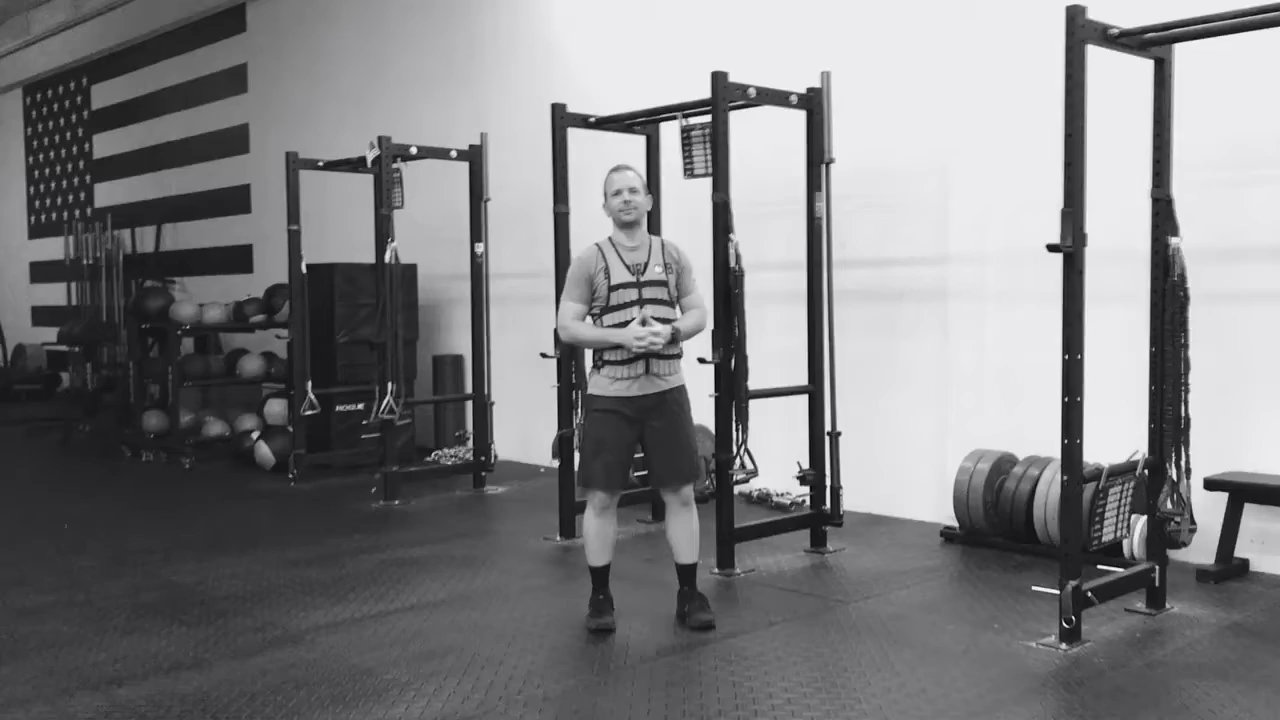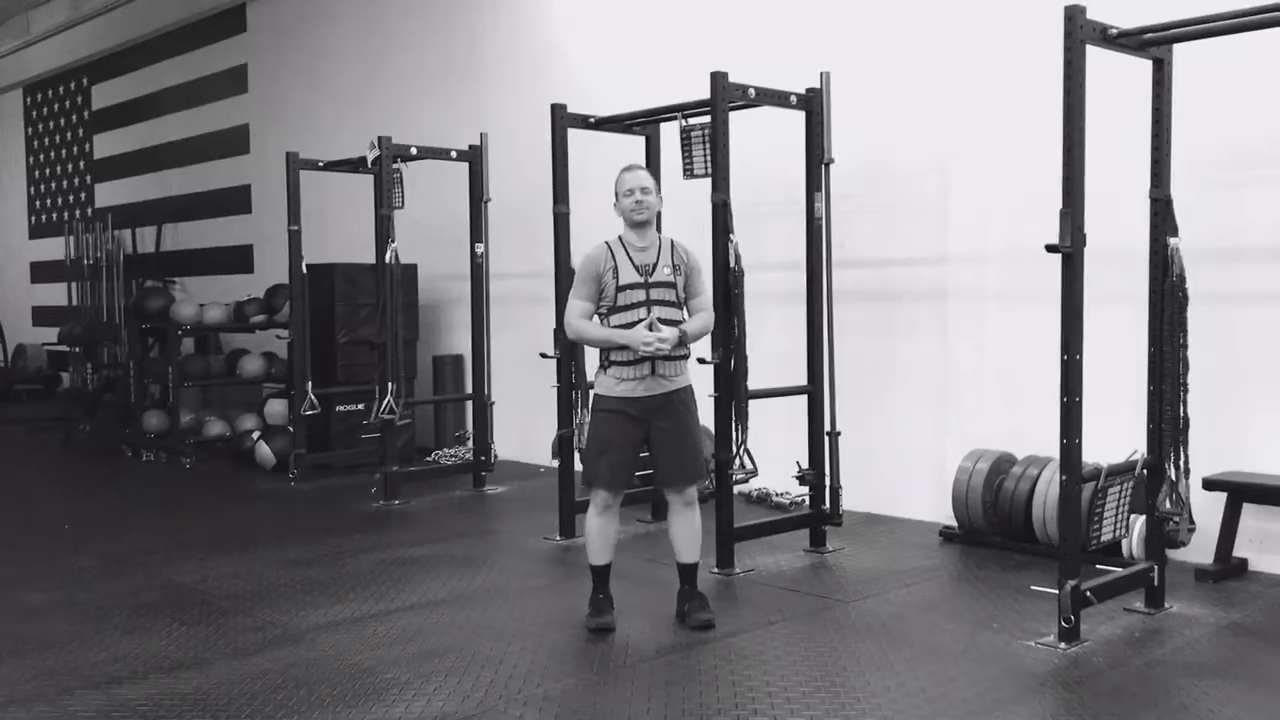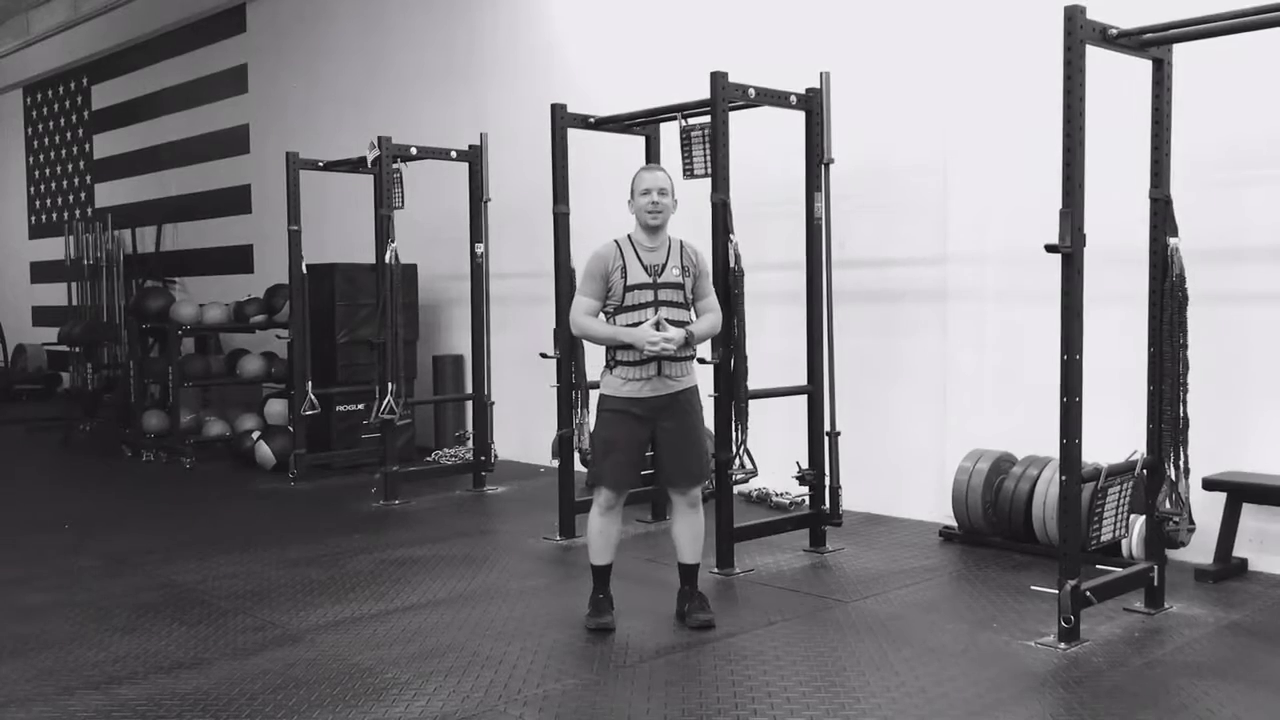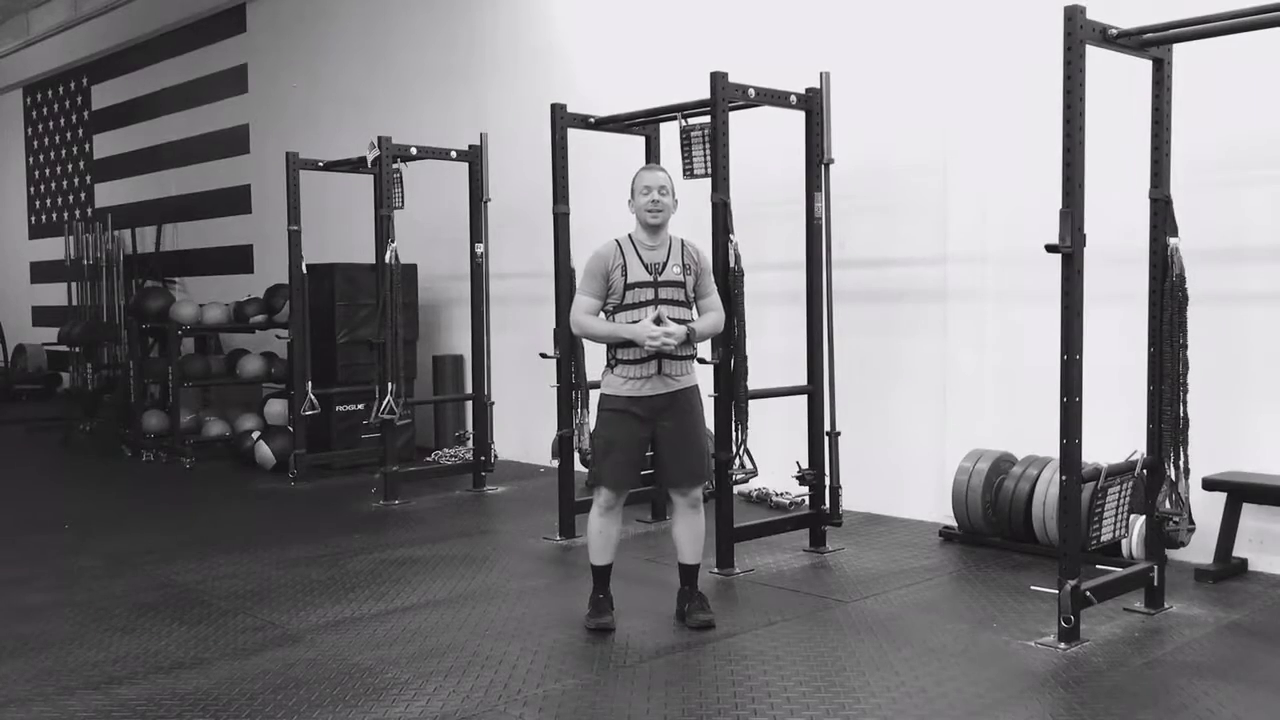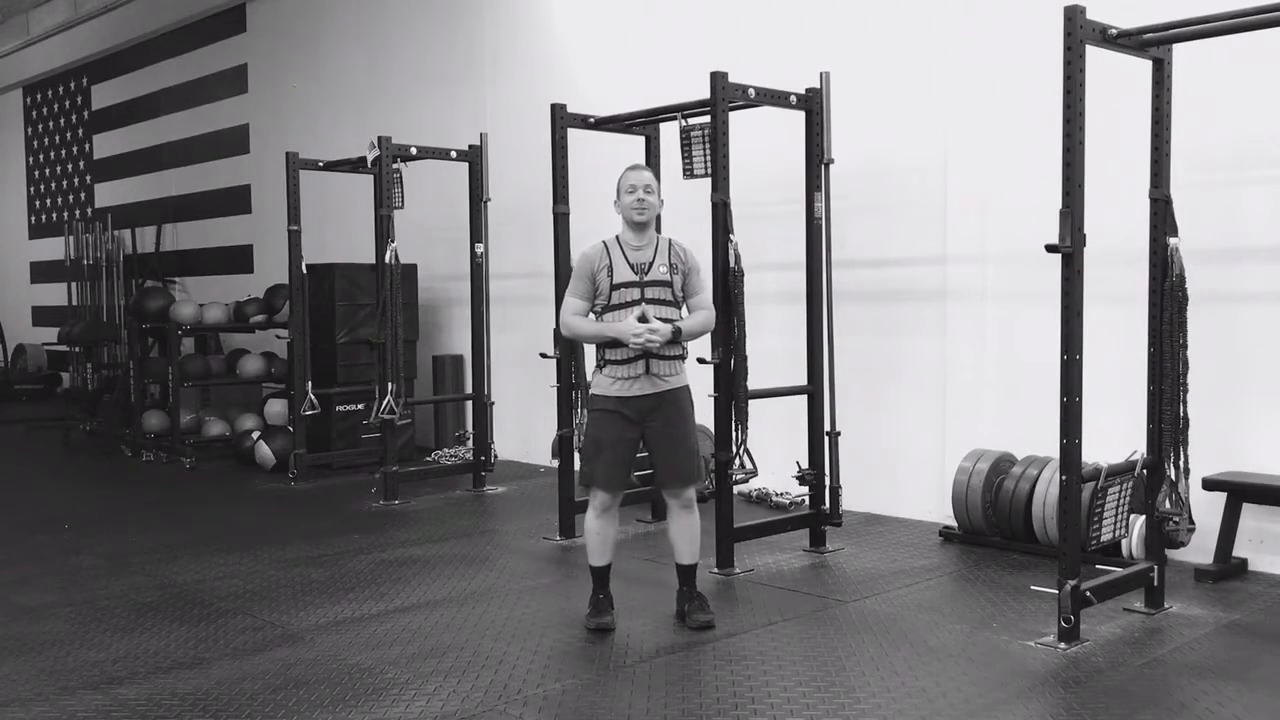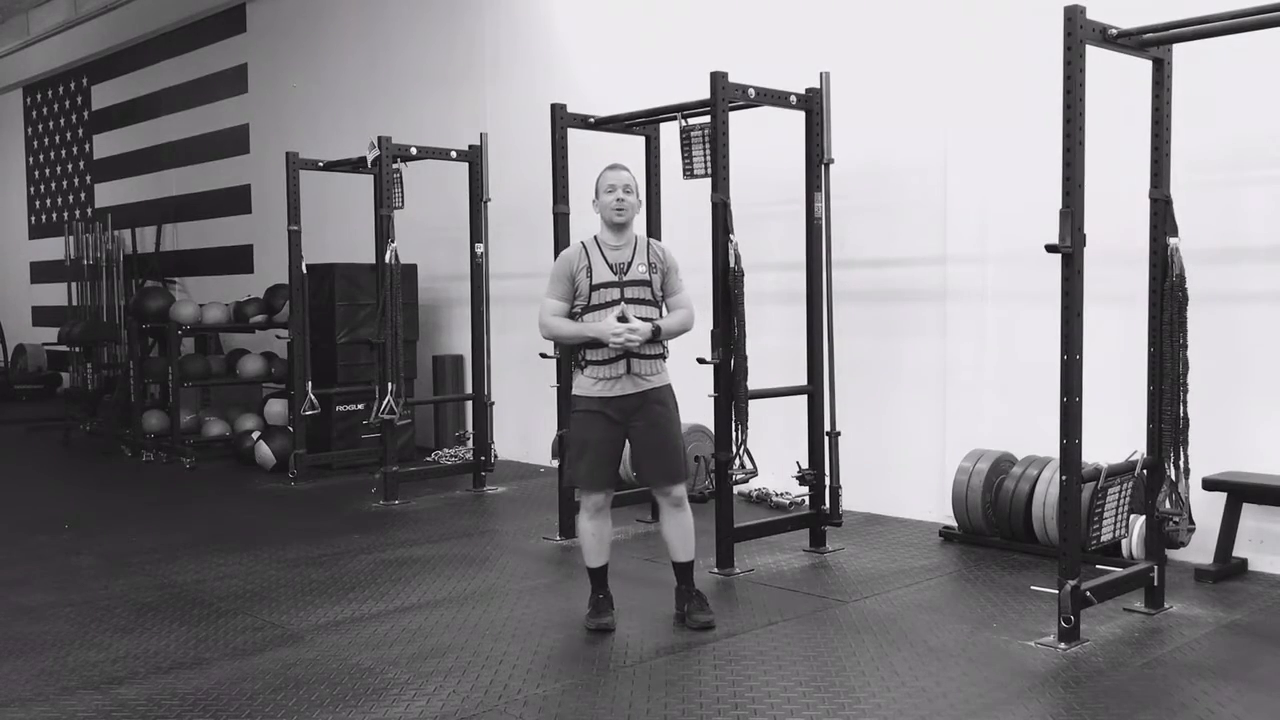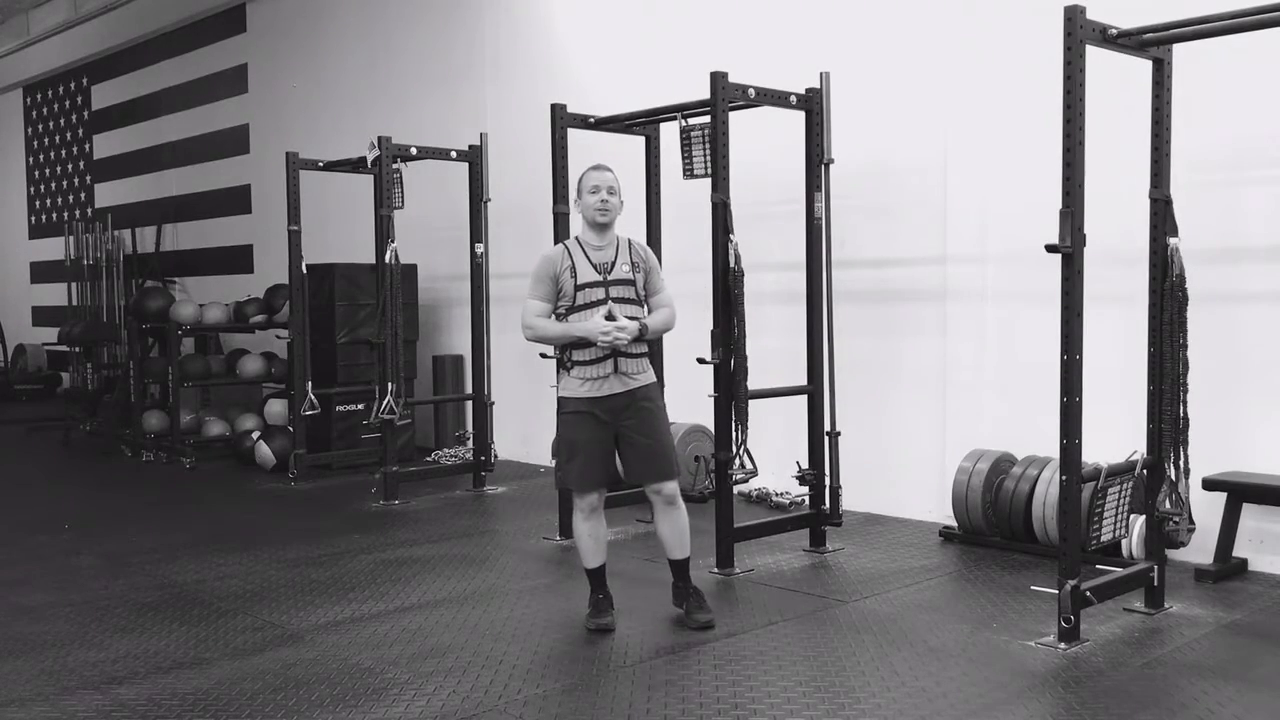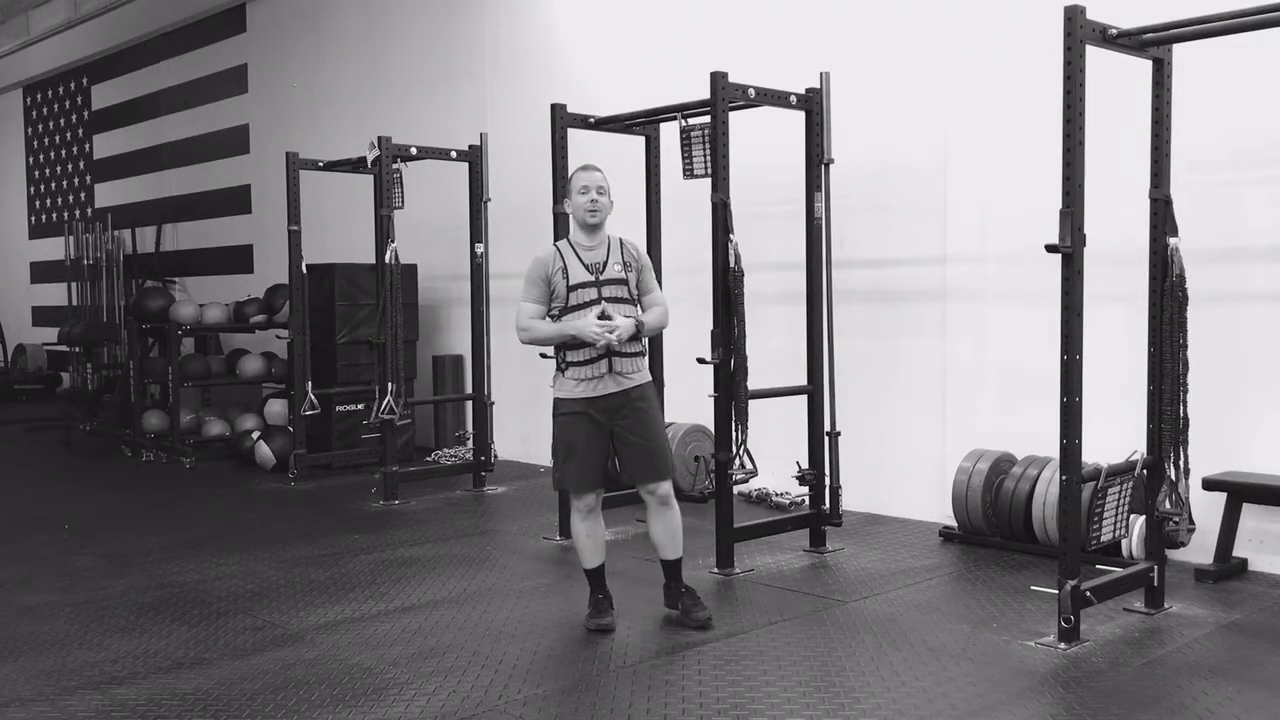
dt=0.4s
person 1, frame 1
left shoulder: (672, 254)
right shoulder: (588, 260)
left elbow: (698, 313)
right elbow: (566, 327)
left wrist: (670, 331)
right wrist: (619, 335)
left hip: (666, 391)
right hip: (609, 395)
left knee: (680, 493)
right knee: (601, 497)
left ankle: (689, 593)
right ankle: (600, 596)
person 1, frame 2
left shoulder: (682, 256)
right shoulder: (598, 259)
left elbow: (706, 315)
right elbow: (574, 325)
left wrist: (677, 334)
right wrist: (627, 337)
left hip: (673, 392)
right hip: (617, 395)
left knee: (685, 493)
right knee: (604, 496)
left ankle: (689, 593)
right ankle: (600, 595)
person 1, frame 3
left shoulder: (692, 257)
right shoulder: (606, 257)
left elbow: (713, 316)
right elbow: (579, 321)
left wrist: (685, 336)
right wrist: (632, 335)
left hip: (679, 392)
right hip: (622, 395)
left knee: (688, 493)
right knee: (607, 495)
left ankle: (690, 593)
right ankle: (600, 595)
person 1, frame 4
left shoulder: (693, 256)
right shoulder: (607, 256)
left elbow: (716, 316)
right elbow: (579, 320)
left wrist: (686, 332)
right wrist: (632, 331)
left hip: (679, 391)
right hip: (622, 393)
left knee: (689, 494)
right knee: (607, 495)
left ankle: (689, 593)
right ankle: (600, 595)
person 1, frame 5
left shoulder: (680, 255)
right shoulder: (594, 257)
left elbow: (706, 315)
right elbow: (568, 322)
left wrist: (672, 331)
right wrist: (617, 330)
left hip: (669, 391)
right hip: (612, 394)
left knee: (683, 494)
right knee: (603, 497)
left ankle: (688, 593)
right ankle: (600, 595)
person 1, frame 6
left shoulder: (659, 255)
right shoulder: (572, 259)
left elbow: (685, 315)
right elbow: (548, 324)
left wrist: (651, 330)
right wrist: (598, 330)
left hip: (652, 390)
right hip: (594, 395)
left knee: (673, 492)
right knee: (594, 498)
left ankle: (687, 592)
right ankle: (599, 596)
person 1, frame 7
left shoulder: (641, 254)
right shoulder: (555, 260)
left elbow: (667, 312)
right elbow: (531, 326)
left wrist: (638, 326)
right wrist: (585, 329)
left hip: (638, 389)
right hip: (581, 395)
left knee: (665, 489)
right knee: (587, 499)
left ankle: (684, 588)
right ankle: (599, 595)
person 1, frame 8
left shoulder: (633, 253)
right shoulder: (547, 262)
left elbow: (660, 311)
right elbow: (526, 329)
left wrist: (635, 322)
right wrist: (574, 327)
left hip: (634, 388)
right hip: (577, 395)
left knee: (659, 489)
right knee: (585, 499)
left ankle: (676, 586)
right ankle: (599, 595)
